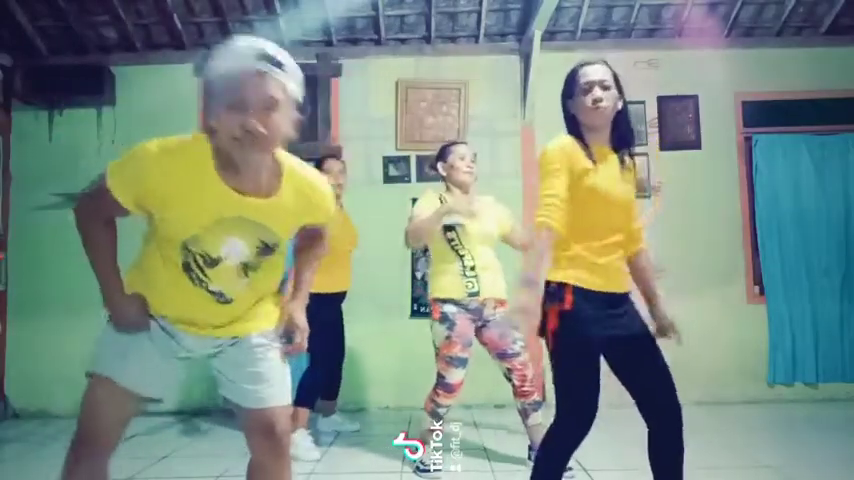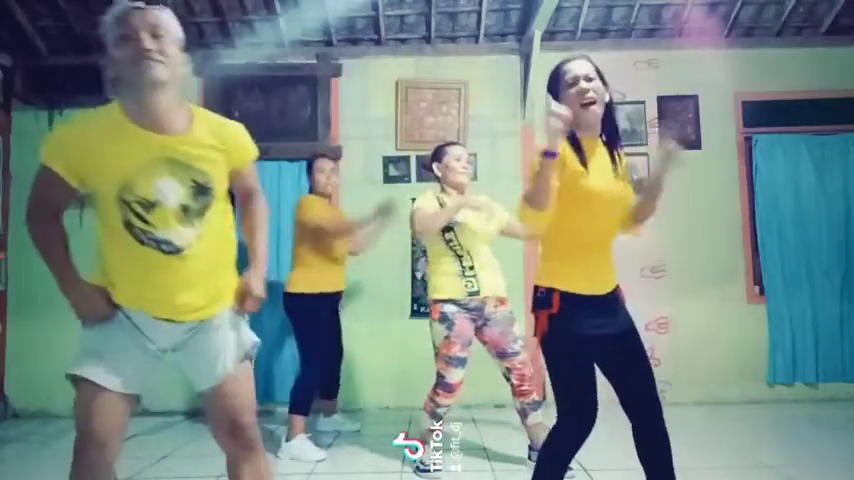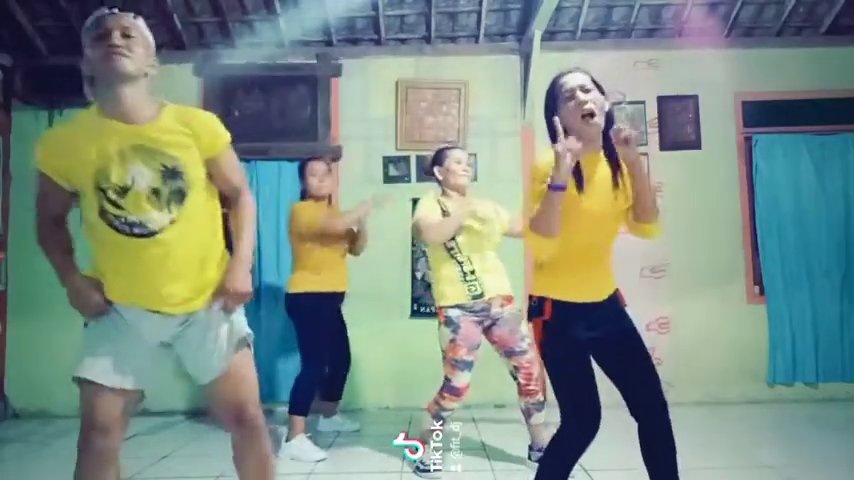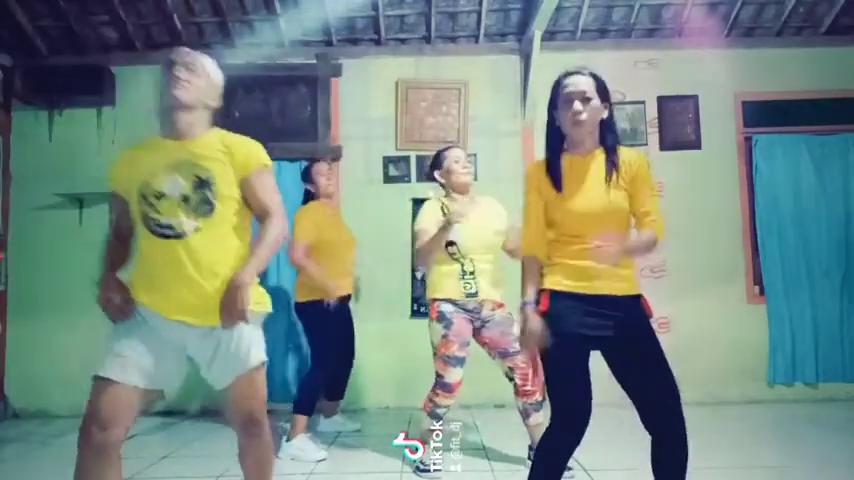
dt=0.3s
person 1, frame 1
left shoulder: (308, 187)
right shoulder: (155, 165)
right elbow: (93, 213)
left wrist: (297, 301)
right wrist: (116, 294)
left hip: (249, 324)
right hip: (156, 315)
left knee: (272, 438)
right knee: (92, 440)
person 1, frame 2
left shoulder: (226, 135)
right shoulder: (78, 137)
left elbow: (251, 197)
right elbow: (42, 212)
left wrist: (257, 270)
right wrist: (73, 287)
left hip: (213, 309)
right hip: (123, 312)
left knee: (240, 432)
person 1, frame 3
left shoulder: (197, 126)
right shoulder: (63, 144)
left elbow: (240, 194)
right elbow: (49, 218)
left wrist: (242, 265)
right wrist: (70, 277)
left hip: (206, 300)
right hip: (123, 307)
left knee: (245, 418)
right knee: (99, 434)
person 1, frame 4
left shoulder: (240, 150)
right shoulder: (131, 162)
left elbow: (275, 220)
left wrist: (245, 278)
right wrist: (108, 278)
left hip: (225, 314)
right hip: (150, 314)
left knee: (252, 421)
right knee: (99, 429)
person 2, frame 1
left shoulder: (624, 162)
right shoulder: (562, 151)
right elbow: (548, 222)
left wrist: (657, 306)
right wrist: (530, 282)
left hip: (617, 303)
right hip: (573, 300)
left knee: (665, 410)
right knee: (576, 417)
person 2, frame 2
left shoulder: (613, 154)
right shoulder: (559, 150)
right elbow: (536, 217)
left wrist: (659, 176)
right wrist: (551, 146)
left hip: (607, 300)
right hip: (562, 301)
left knee: (647, 407)
right knee: (577, 417)
person 2, frame 3
left shoulder: (619, 162)
right shoulder: (551, 166)
left elbow: (645, 224)
right elbow: (539, 240)
left wrist: (634, 165)
right wrist: (560, 175)
left hip: (606, 304)
right hip: (559, 307)
left knee: (653, 408)
right knee: (582, 420)
person 2, frame 4
left shoulder: (631, 163)
right shoulder: (541, 172)
left elbow: (652, 231)
right elbow: (532, 249)
left wrist: (625, 246)
right wrist: (529, 307)
left hip: (623, 303)
right hip: (563, 306)
left knee: (667, 416)
right knee: (570, 419)
person 3, frame 1
left shoulder: (490, 204)
right shoulder: (431, 201)
left elbow: (522, 241)
right elbow: (412, 238)
right wrist: (446, 211)
left hip: (492, 303)
right hip: (451, 304)
left knee: (523, 371)
right knee: (449, 381)
left ankle: (539, 446)
right ankle: (424, 449)
person 3, frame 2
left shoulder: (483, 203)
right shoulder: (429, 201)
left elbow: (523, 231)
right elbow: (422, 228)
right wrist: (461, 205)
left hip: (492, 302)
right hip: (452, 305)
left knee: (522, 370)
right knee: (449, 381)
left ankle: (540, 446)
right ankle: (424, 449)
person 3, frame 3
left shoulder: (486, 206)
right shoulder: (431, 205)
left elbow: (522, 229)
right elbow: (429, 236)
right wrist: (465, 214)
left hip: (499, 302)
right hip: (458, 308)
left knee: (529, 369)
right knee: (457, 383)
left ankle: (540, 445)
right ankle: (424, 448)
person 3, frame 4
left shoulder: (491, 206)
right shoulder: (434, 209)
left elbow: (515, 249)
right elbow: (422, 259)
left wrist: (515, 241)
right wrist: (446, 227)
left hip: (490, 305)
right hip: (450, 305)
left knee: (525, 371)
right knee: (448, 380)
left ankle: (540, 446)
right ankle: (425, 450)
person 4, frame 1
left shoulder: (340, 210)
left hip: (332, 296)
right hip: (314, 296)
left knee: (335, 358)
right knee: (321, 360)
left ankle: (328, 416)
right ankle: (297, 433)
person 4, frame 2
left shoulder: (333, 208)
right shoulder: (308, 204)
left elbow: (350, 246)
right elbow: (336, 230)
left wrist: (377, 226)
right wrist: (374, 218)
left hip: (329, 297)
right hip: (306, 296)
left knee: (333, 357)
right knee: (314, 363)
left ankle: (329, 415)
right ankle: (294, 439)
person 4, frame 3
left shoulder: (333, 211)
right shoulder: (301, 210)
left elbow: (356, 246)
right elbow: (335, 225)
left wrist: (361, 224)
right wrist: (364, 208)
left hip: (329, 298)
right hip: (307, 298)
left knee: (341, 359)
right knee: (314, 364)
left ankle: (330, 416)
right ankle: (294, 439)
person 4, frame 4
left shoulder: (334, 214)
right shoulder: (308, 213)
right elbow: (296, 255)
left wrist: (351, 278)
right wrist: (326, 284)
left hip: (338, 300)
right hip: (316, 301)
left knee: (344, 359)
right knee: (322, 363)
left ankle: (330, 416)
right ankle: (296, 438)
